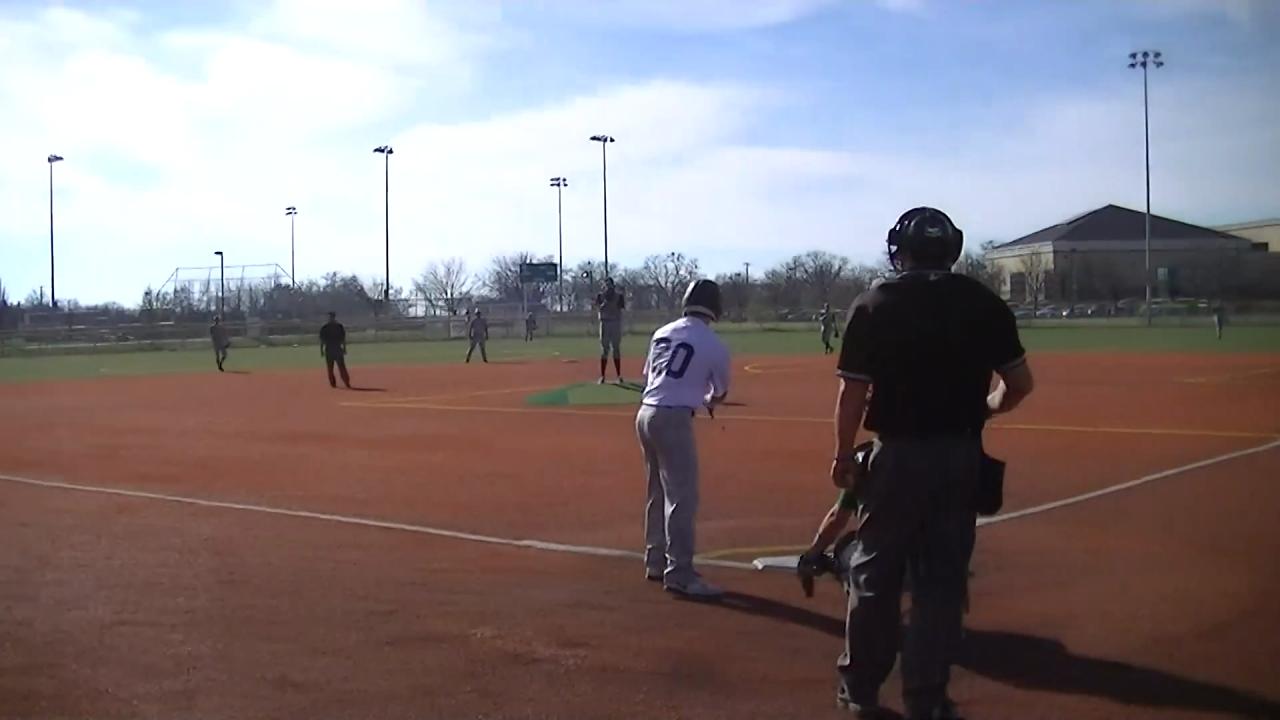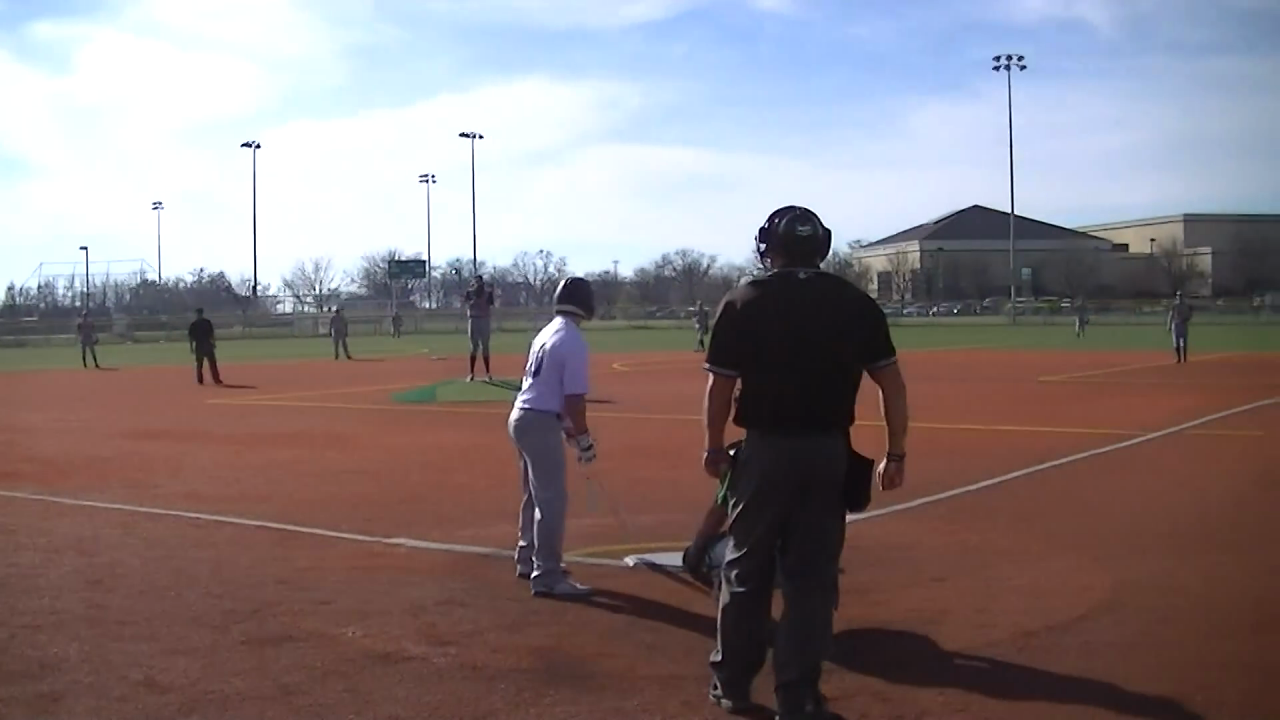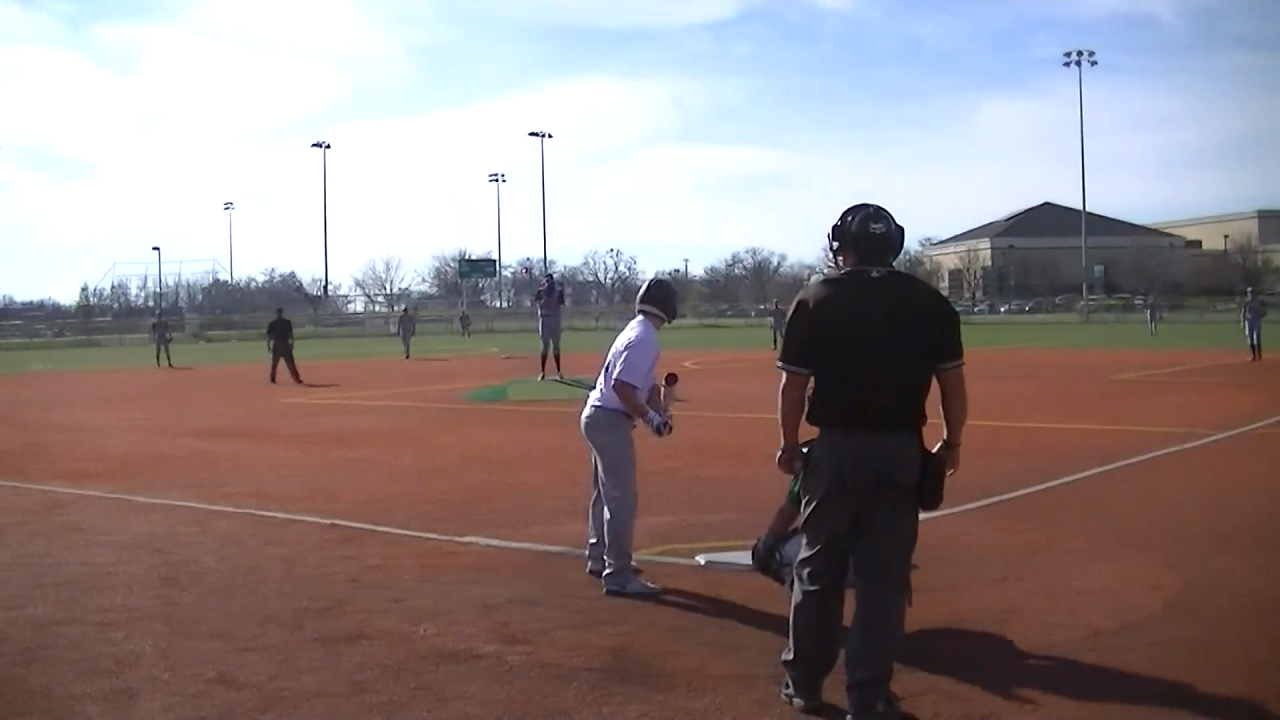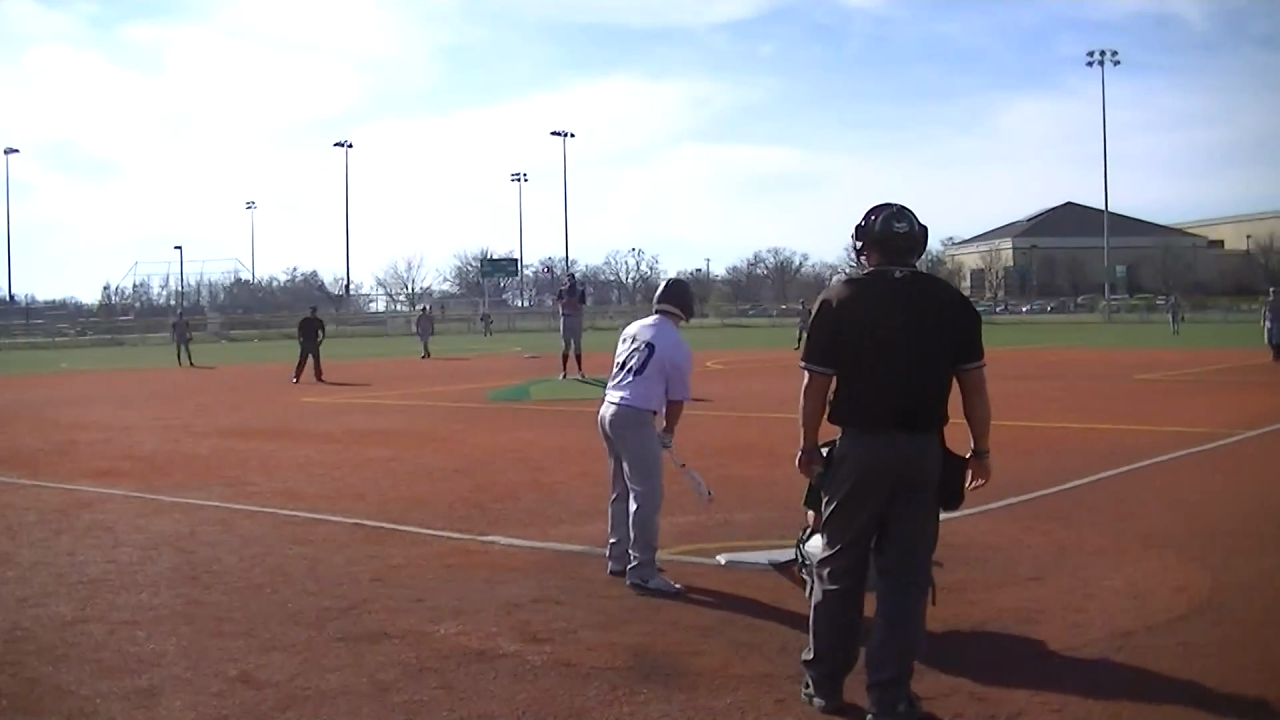
dt=0.4s
person 1, frame 1
left shoulder: (875, 305)
right shoulder: (985, 304)
left elbow: (853, 390)
right elbow: (1021, 382)
left wrist: (842, 454)
right wrist: (990, 408)
left hip: (897, 455)
right hip: (960, 456)
left knee: (875, 574)
right knee: (942, 581)
person 1, frame 2
left shoulder: (744, 301)
right shoulder: (855, 303)
left elbow: (720, 385)
right elbow: (891, 383)
left wrist: (714, 445)
right wrist: (895, 453)
left hip: (765, 450)
right hip: (828, 451)
left knee: (746, 570)
right knee: (813, 577)
person 1, frame 3
left shoulder: (816, 300)
right shoulder: (929, 302)
left elbow: (794, 384)
right elbow: (952, 383)
left wrist: (789, 444)
right wrist: (952, 442)
left hip: (837, 449)
right hip: (901, 450)
left knee: (818, 568)
right knee: (884, 576)
person 1, frame 4
left shoulder: (839, 299)
right shoulder: (951, 303)
left elbow: (816, 384)
right elbow: (973, 385)
left wrist: (808, 445)
right wrist: (980, 449)
left hip: (859, 449)
right hip: (923, 452)
left knee: (838, 569)
right knee: (906, 575)
person 2, frame 1
left shoulder: (662, 333)
right shoulder: (715, 347)
right elbow: (720, 394)
right wrist: (707, 402)
left hip: (646, 413)
right hip: (673, 419)
left knee: (659, 493)
right knee: (683, 496)
left ankle: (657, 561)
right ankle: (679, 573)
person 2, frame 2
left shoulder: (546, 333)
right shoulder: (574, 342)
right elbow: (574, 396)
left wrist: (567, 427)
right wrist: (584, 436)
left hip: (521, 416)
right hip: (540, 421)
left knee: (535, 494)
right knee: (552, 499)
left ankle: (529, 560)
right ankle: (546, 576)
person 2, frame 3
left shoulder: (635, 331)
right shoulder: (646, 340)
left elbow: (647, 383)
right elbow: (621, 385)
left wrist: (660, 412)
right wrist: (648, 416)
left hip: (595, 414)
right hip: (609, 419)
left knee: (605, 492)
right knee: (621, 497)
left ankle: (599, 558)
right ankle: (618, 575)
person 2, frame 4
left shoulder: (633, 328)
right shoulder: (679, 348)
right elbow: (677, 400)
right wrist: (668, 433)
left hip: (608, 410)
right hip: (635, 418)
left knee: (622, 490)
right knee: (647, 493)
left ankle: (619, 558)
right ankle: (642, 570)
